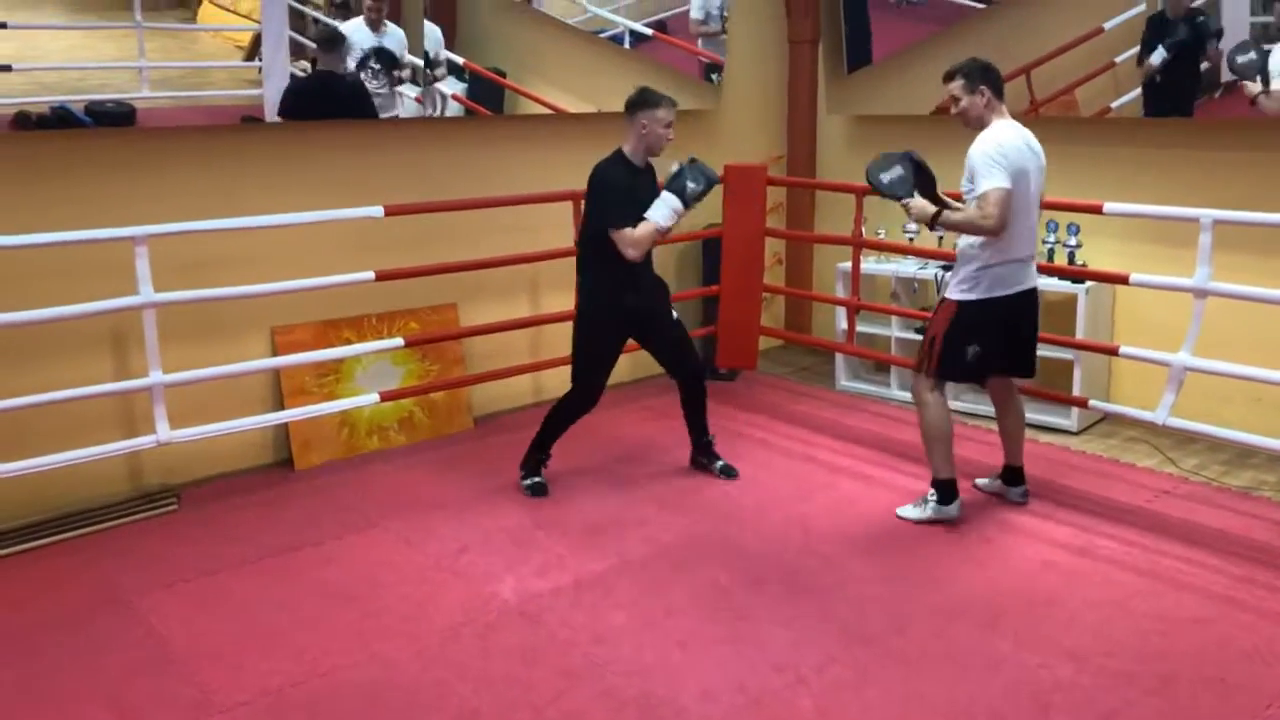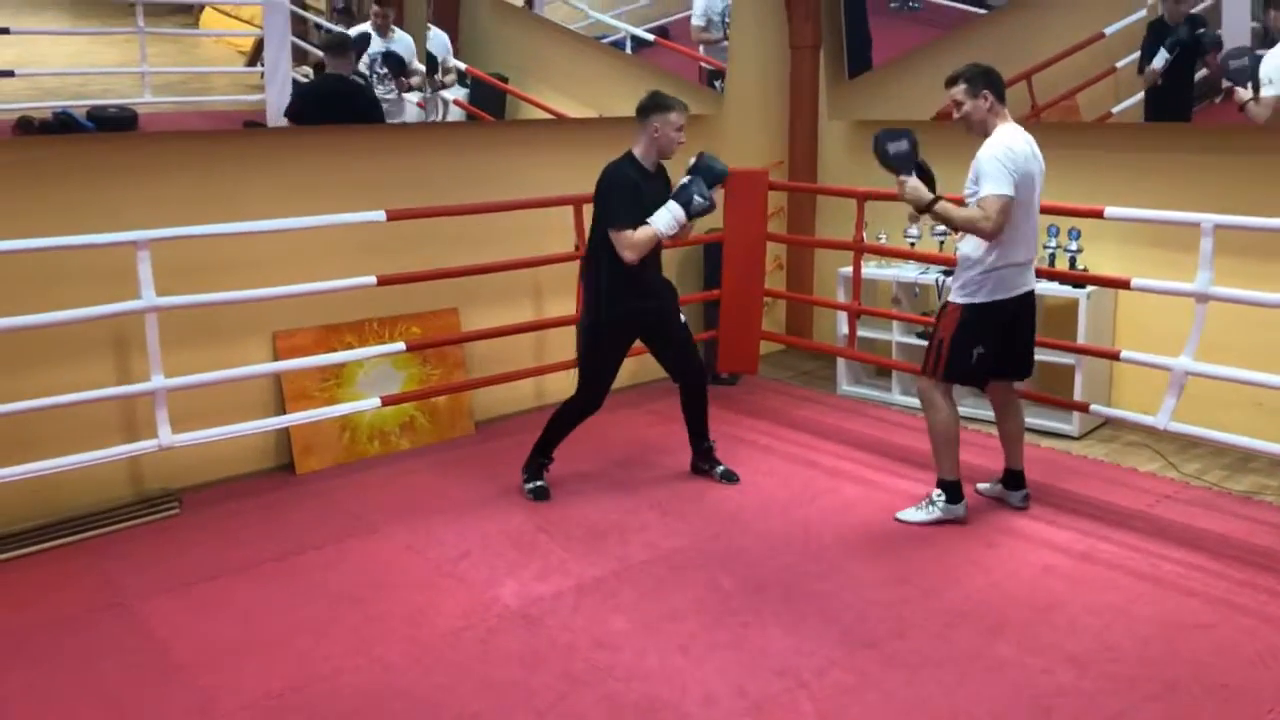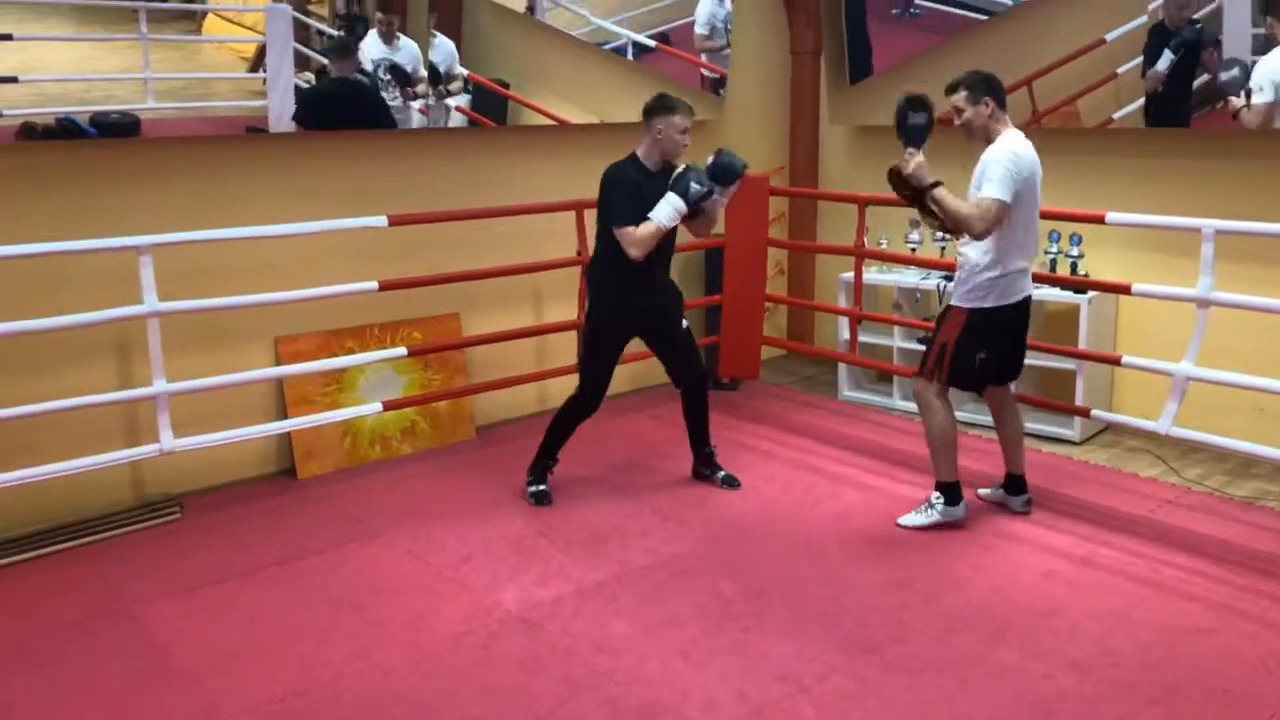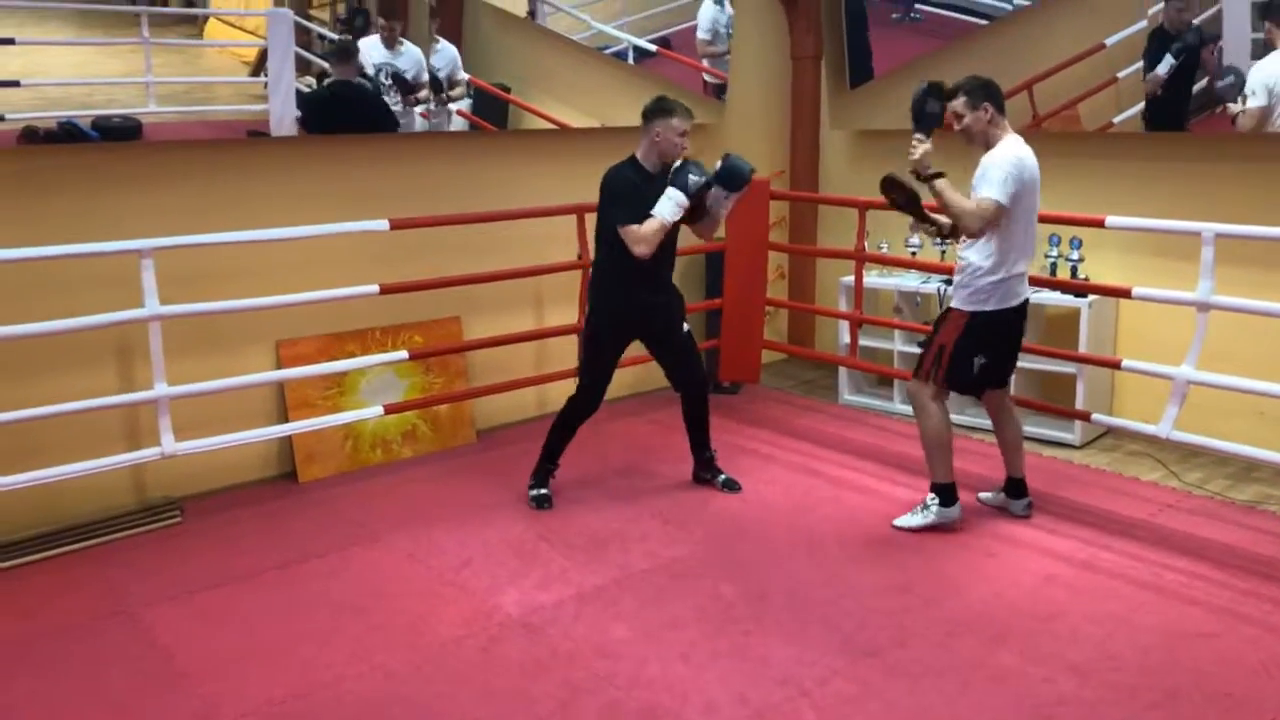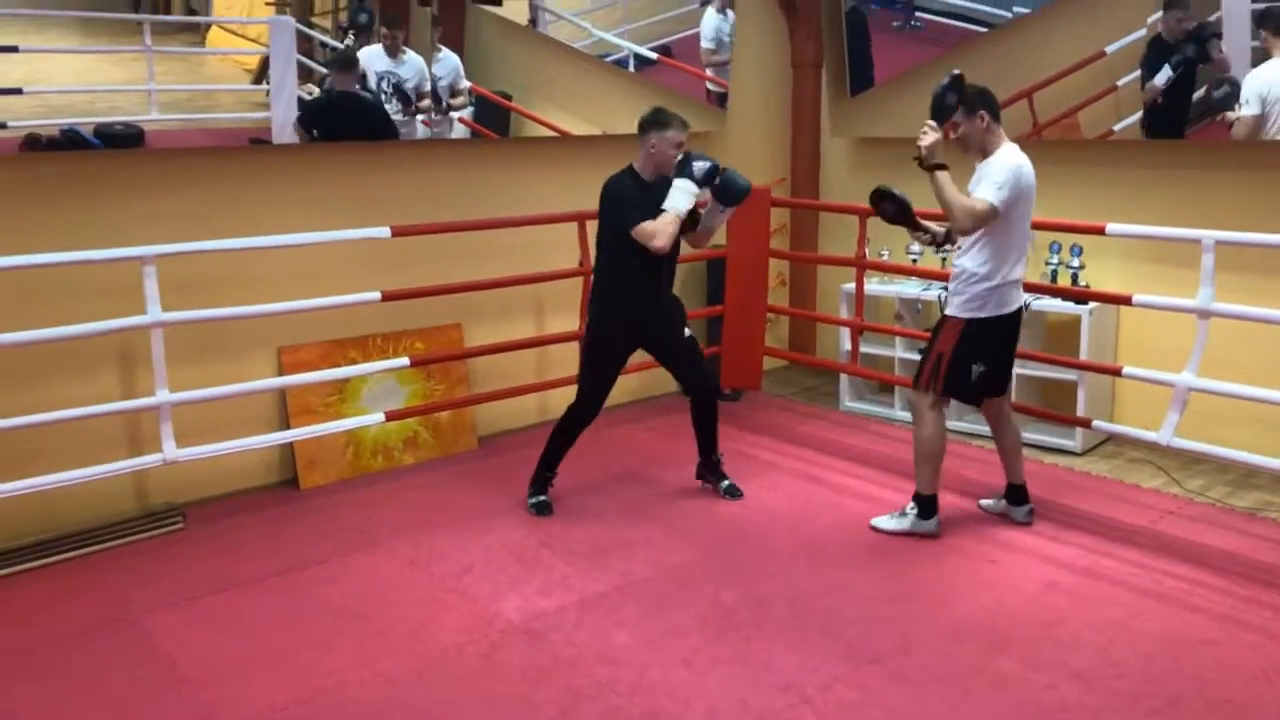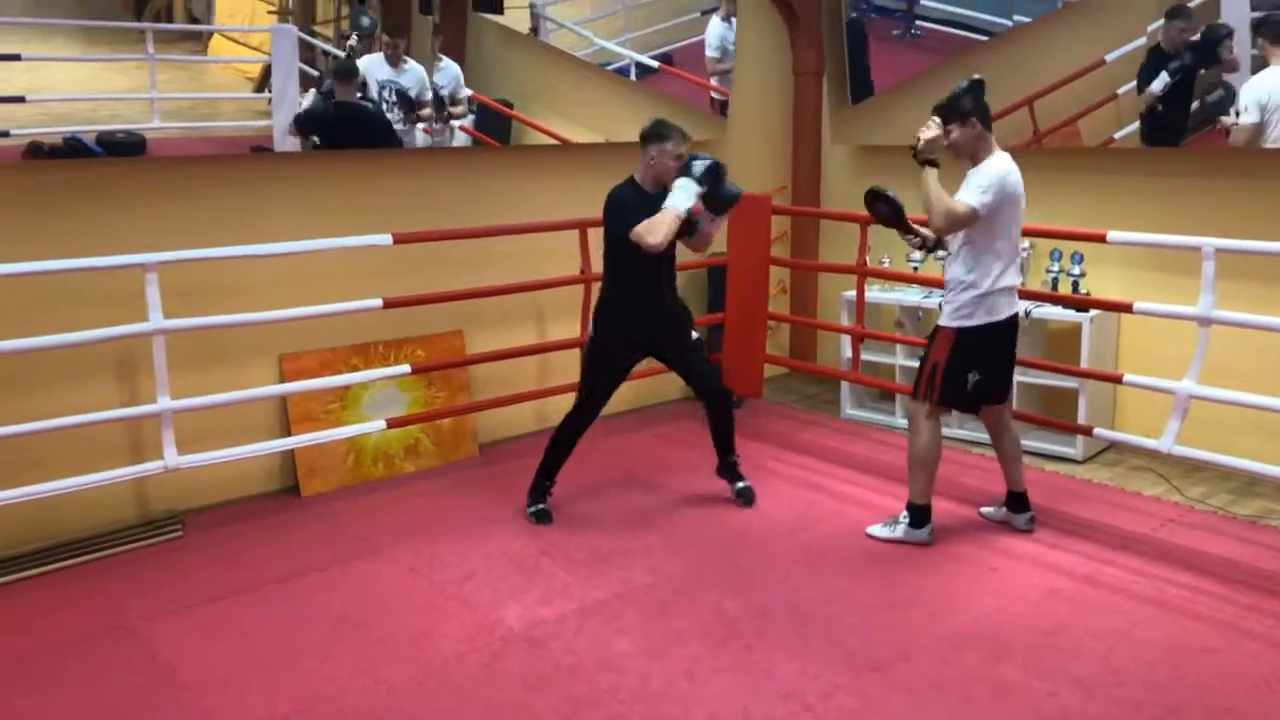
dt=0.1s
person 1, frame 1
left shoulder: (989, 146)
right shoulder: (1026, 141)
left elbow: (990, 221)
left wrist: (934, 216)
right wrist: (952, 213)
left hip: (980, 290)
right hip: (1019, 286)
left knee: (926, 382)
right knee: (1002, 383)
left ankle: (943, 495)
right ankle: (1013, 478)
person 1, frame 2
left shoulder: (997, 150)
right shoulder: (1024, 145)
left elbow: (989, 224)
left wrist: (930, 204)
right wrist: (947, 209)
left hip: (981, 294)
right hip: (1016, 290)
left knee: (933, 385)
right knee: (1001, 386)
left ankle: (949, 496)
right ankle: (1014, 483)
person 1, frame 3
left shoulder: (1002, 154)
right shoulder: (1018, 150)
left elbow: (981, 225)
left wrist: (928, 183)
right wrist: (952, 218)
left hip: (982, 298)
right hip: (1009, 295)
left knee: (929, 387)
right knee: (997, 391)
left ankle: (948, 498)
right ankle: (1015, 488)
person 1, frame 4
left shoulder: (1003, 159)
right shoulder: (1015, 154)
left elbow: (975, 223)
left wrist: (931, 175)
right wrist: (948, 224)
left hip: (982, 301)
right hip: (1005, 299)
left knee: (924, 389)
right knee: (995, 394)
left ankle: (943, 500)
right ankle: (1016, 491)
person 1, frame 5
left shoulder: (1004, 166)
right shoulder: (1006, 164)
left elbow: (968, 218)
left wrist: (933, 165)
right wrist: (945, 235)
left hip: (979, 308)
right hip: (1001, 306)
left knee: (926, 400)
right knee: (995, 401)
left ankle: (923, 511)
right ankle: (1017, 498)
person 1, frame 6
left shoulder: (992, 174)
right shoulder: (996, 171)
left elbow: (945, 218)
left wrist: (928, 161)
right wrist: (935, 241)
left hip: (971, 317)
right hip: (997, 313)
left knee: (923, 409)
right knee: (994, 408)
left ankle: (917, 519)
right ankle: (1018, 505)
person 2, frame 1
left shoulder: (645, 170)
right shoulder: (609, 175)
right elbow: (632, 248)
left wrist: (684, 194)
right wrist: (673, 200)
left hip: (645, 296)
right hip: (603, 304)
left knee: (691, 371)
right knee: (585, 394)
left ankle: (702, 450)
right ankle: (533, 461)
person 2, frame 2
left shoulder: (658, 174)
right shoulder: (618, 178)
left elbow: (676, 234)
right elbow: (629, 250)
left wrist: (698, 198)
right wrist: (676, 208)
left hip: (654, 298)
right hip: (612, 306)
left knee: (694, 375)
right knee: (590, 397)
left ankle: (703, 455)
right ankle: (536, 464)
person 2, frame 3
left shoulder: (671, 176)
right shoulder: (621, 177)
left elbow: (702, 228)
right elbow: (635, 247)
left wrist: (721, 189)
right wrist: (674, 199)
left hip: (659, 299)
right hip: (614, 304)
left knee: (694, 379)
right knee: (590, 395)
left ankle: (704, 460)
right ankle: (540, 468)
person 2, frame 4
left shoulder: (673, 177)
right shoulder: (620, 180)
left elbow: (706, 231)
right elbow: (641, 245)
left wrist: (726, 193)
right wrist: (677, 196)
left hip: (660, 302)
right hip: (614, 307)
left knee: (695, 383)
right knee: (588, 396)
left ankle: (705, 464)
right ankle: (542, 473)
person 2, frame 5
left shoulder: (670, 185)
right shoulder: (620, 189)
left elbow: (698, 239)
right elbow: (658, 241)
left wrist: (723, 204)
right wrist: (686, 185)
left hip: (660, 311)
right hip: (614, 316)
left knee: (704, 387)
right knee: (588, 404)
left ankle: (710, 467)
right ankle: (541, 480)
person 2, frame 6
left shoulder: (671, 194)
right shoulder: (623, 199)
left elbow: (697, 244)
right elbow: (654, 240)
left wrist: (715, 212)
right wrist: (686, 190)
left hip: (667, 317)
right hip: (620, 324)
left knee: (716, 392)
right knee: (586, 409)
left ankle: (729, 468)
right ankle: (540, 488)
